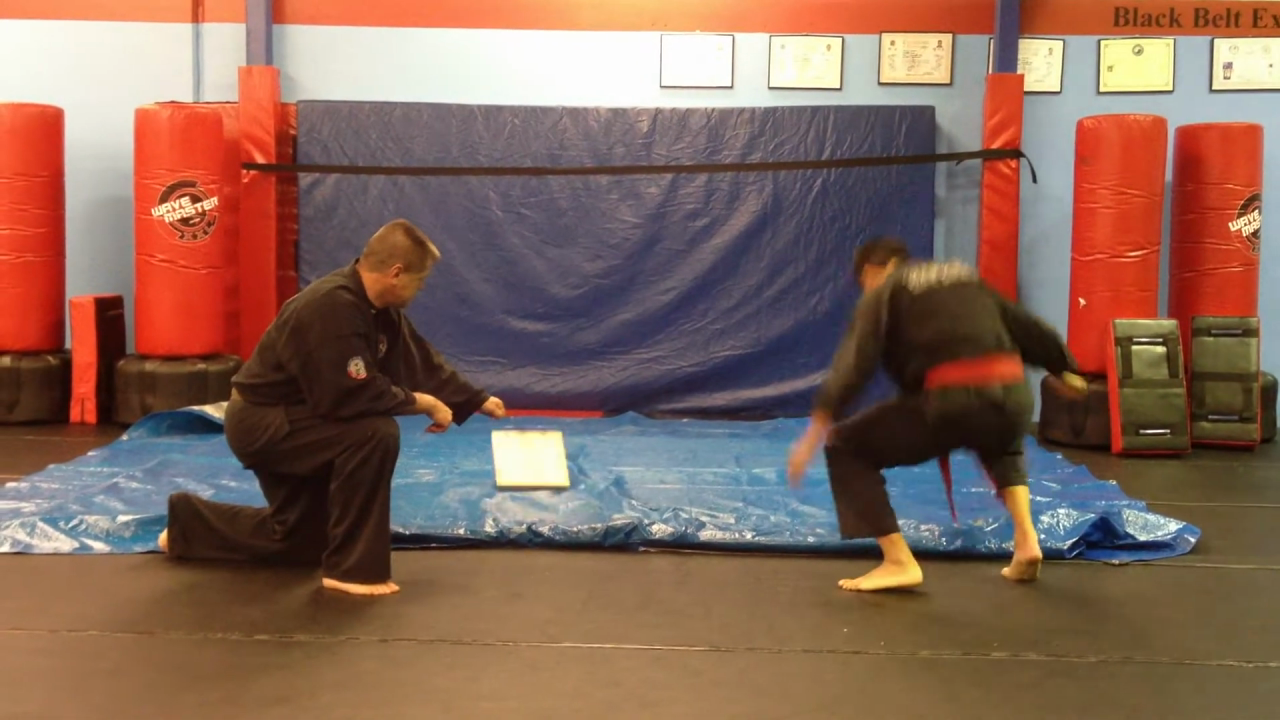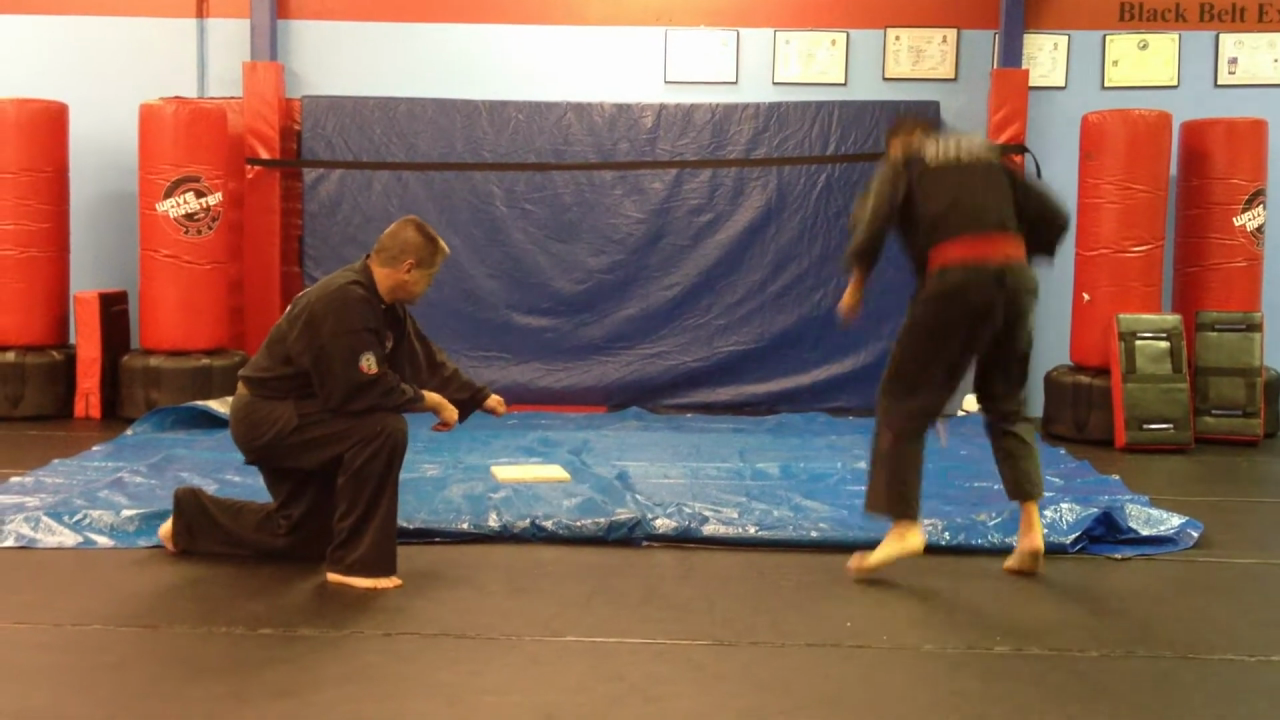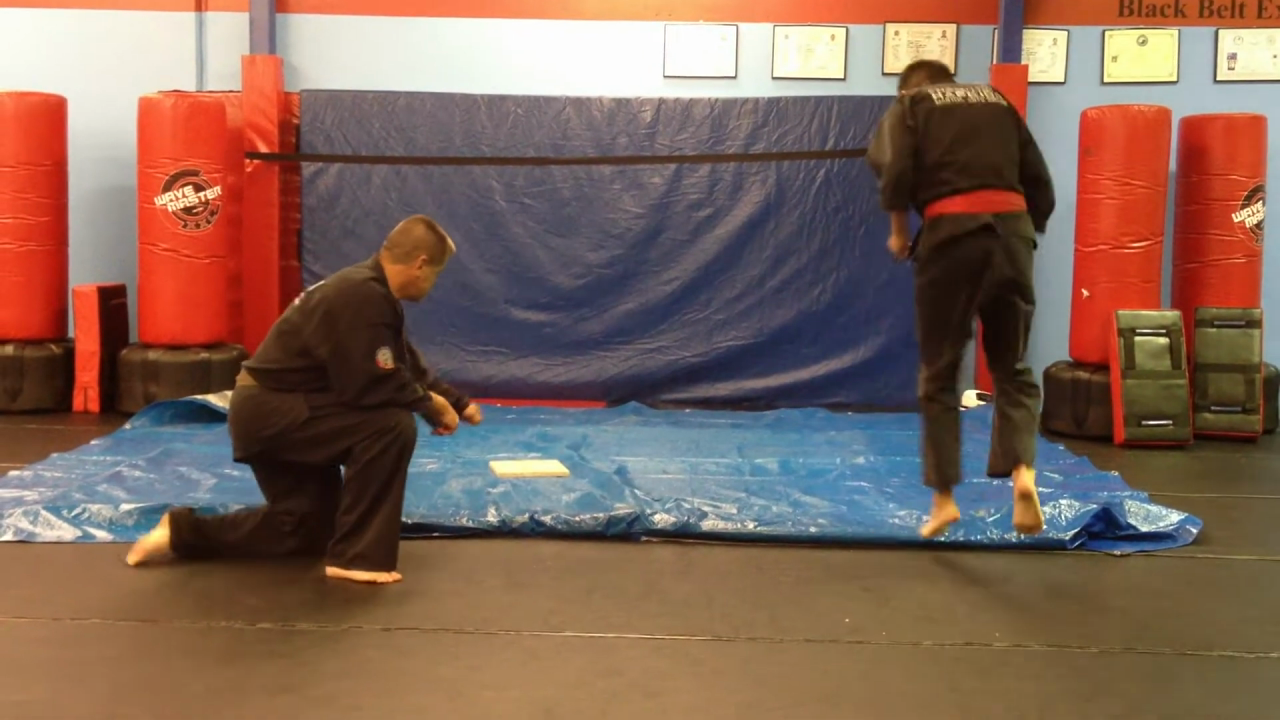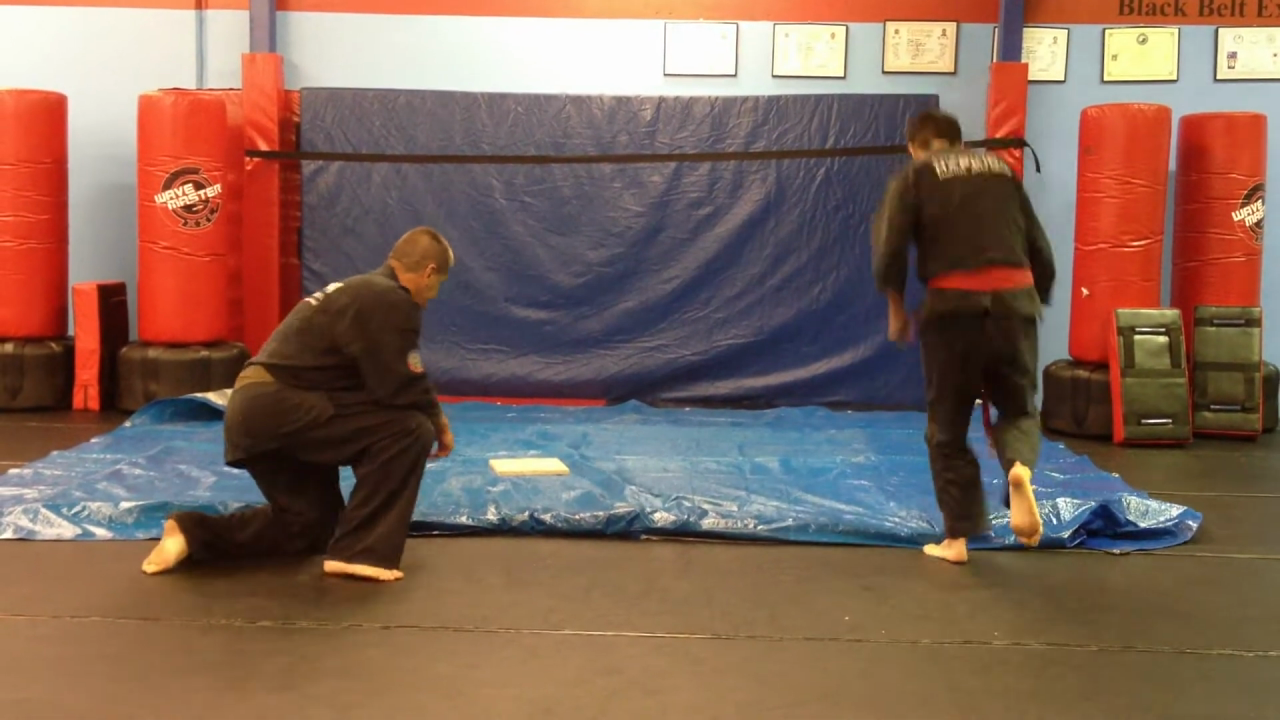
dt=0.2s
person 1, frame 1
left shoulder: (885, 292)
right shoulder: (963, 275)
left elbow: (853, 366)
right elbow: (1028, 327)
left wrist: (812, 437)
right wrist: (1065, 370)
left hip: (959, 400)
right hip: (1014, 397)
left knee: (847, 448)
right knee: (1003, 446)
left ankle: (898, 562)
right ankle: (1026, 540)
person 1, frame 2
left shoulder: (901, 163)
right shoulder: (988, 155)
left elbow: (870, 226)
right elbow: (1052, 218)
left wrist: (854, 287)
left hip: (959, 281)
right hip: (1014, 276)
left knee: (902, 403)
right knee: (1006, 407)
left ankle: (904, 530)
right ankle: (1031, 531)
person 1, frame 3
left shoulder: (909, 104)
right shoulder: (998, 102)
left elbow: (894, 168)
right elbow: (1039, 182)
left wrist: (899, 229)
left hip: (952, 233)
right hip: (1012, 228)
left knee: (939, 372)
right knee: (1013, 365)
left ankle: (943, 501)
right ankle: (1023, 471)
person 1, frame 4
left shoulder: (914, 177)
right shoulder: (1002, 171)
left elbow: (888, 254)
right elbow: (1041, 254)
left wrist: (896, 310)
left hip: (957, 305)
right hip: (1015, 299)
left knee: (948, 428)
right knee: (1017, 411)
left ankle: (957, 537)
right ankle: (1019, 471)
person 2, frame 1
left shoulder: (377, 307)
right shoulder: (332, 308)
left elbow: (419, 363)
right elbow: (352, 396)
left wrist: (477, 400)
right wrist: (422, 403)
left hip: (282, 422)
right hip: (261, 421)
left knee: (302, 538)
right knee: (375, 434)
left ankle: (188, 524)
right ankle: (351, 568)
person 2, frame 2
left shoulder: (382, 303)
right shoulder: (345, 303)
left elbow: (423, 361)
right elbow: (361, 391)
left wrist: (479, 397)
right wrist: (429, 401)
left hip: (288, 417)
right hip: (268, 416)
left knee: (307, 532)
right knee: (383, 429)
left ankle: (192, 518)
right ankle: (355, 562)
person 2, frame 3
left shoulder: (374, 294)
right shoulder: (361, 298)
left elbow: (404, 366)
right elbow: (372, 386)
left wrist: (455, 403)
right wrist: (434, 403)
left hip: (262, 408)
right hip: (272, 409)
left knee: (306, 528)
right knee: (394, 426)
left ankle: (181, 531)
right ankle: (355, 555)
person 2, frame 4
left shoulder: (364, 293)
right shoulder: (391, 302)
left elbow: (382, 380)
right elbow: (401, 388)
left wrist: (428, 415)
right wrist: (438, 422)
left hip: (257, 407)
right hip: (282, 408)
left knee: (309, 526)
right knee: (410, 429)
left ankle: (191, 533)
right ankle: (359, 552)
